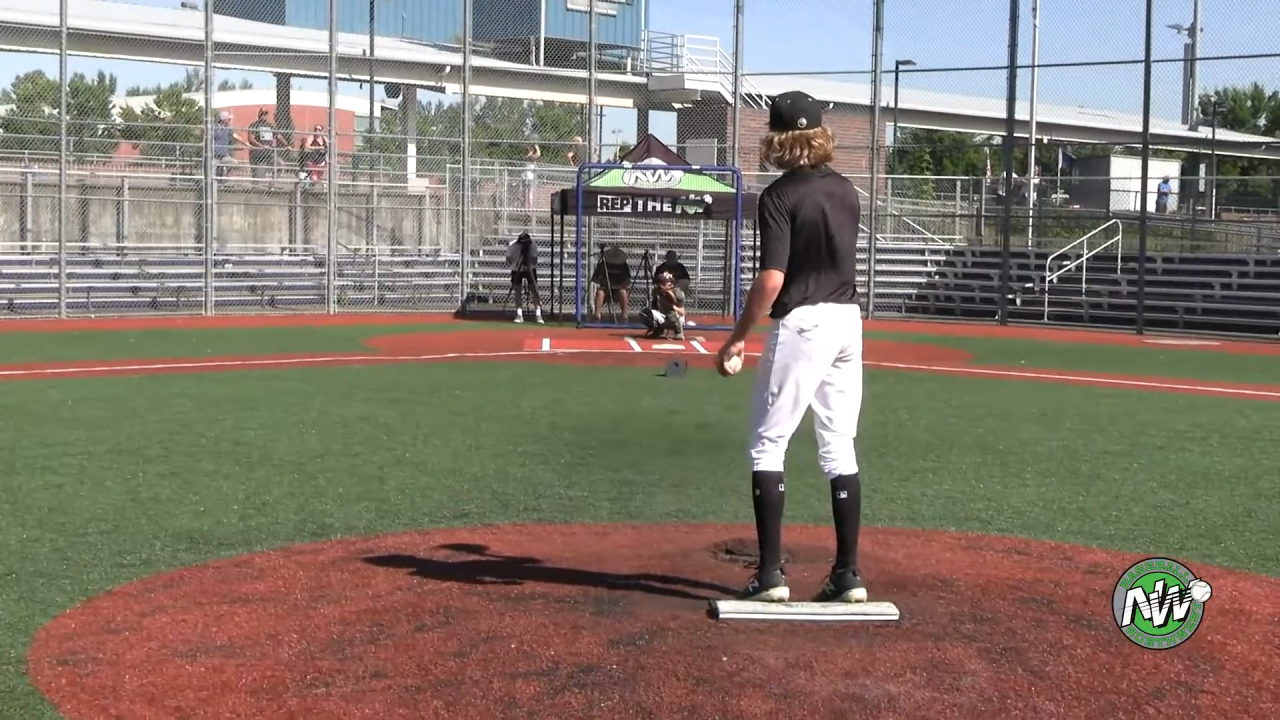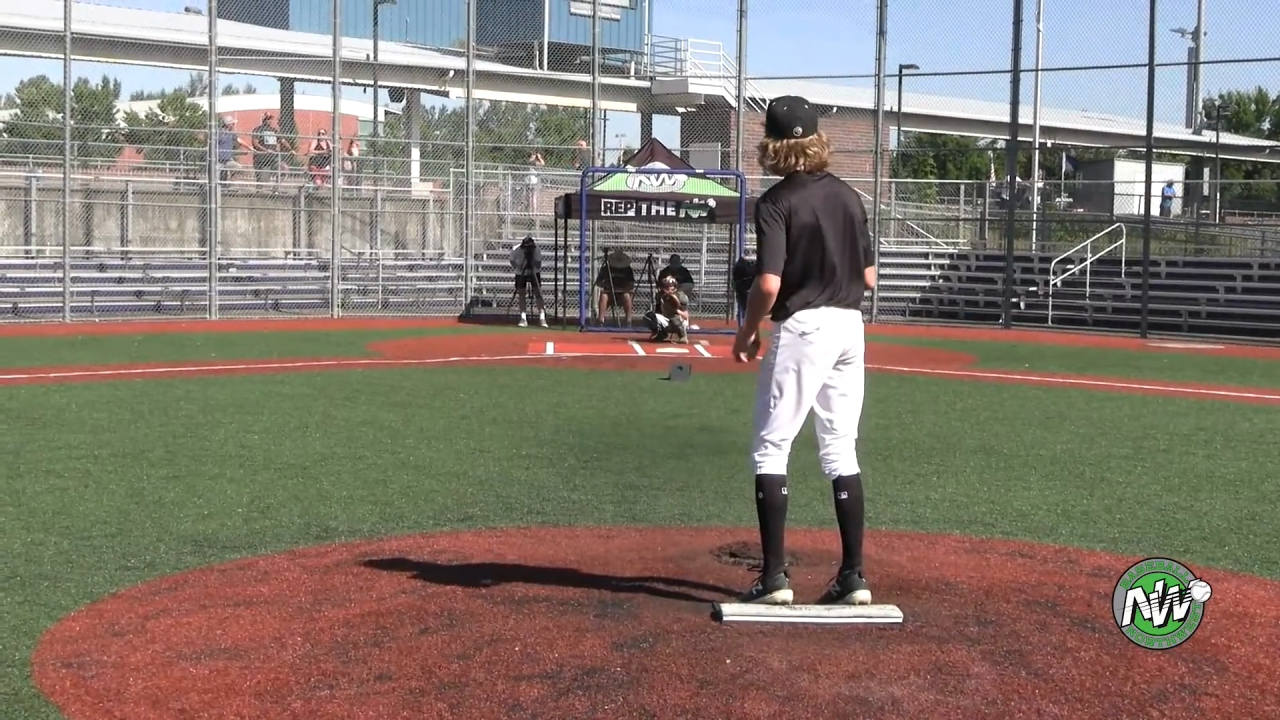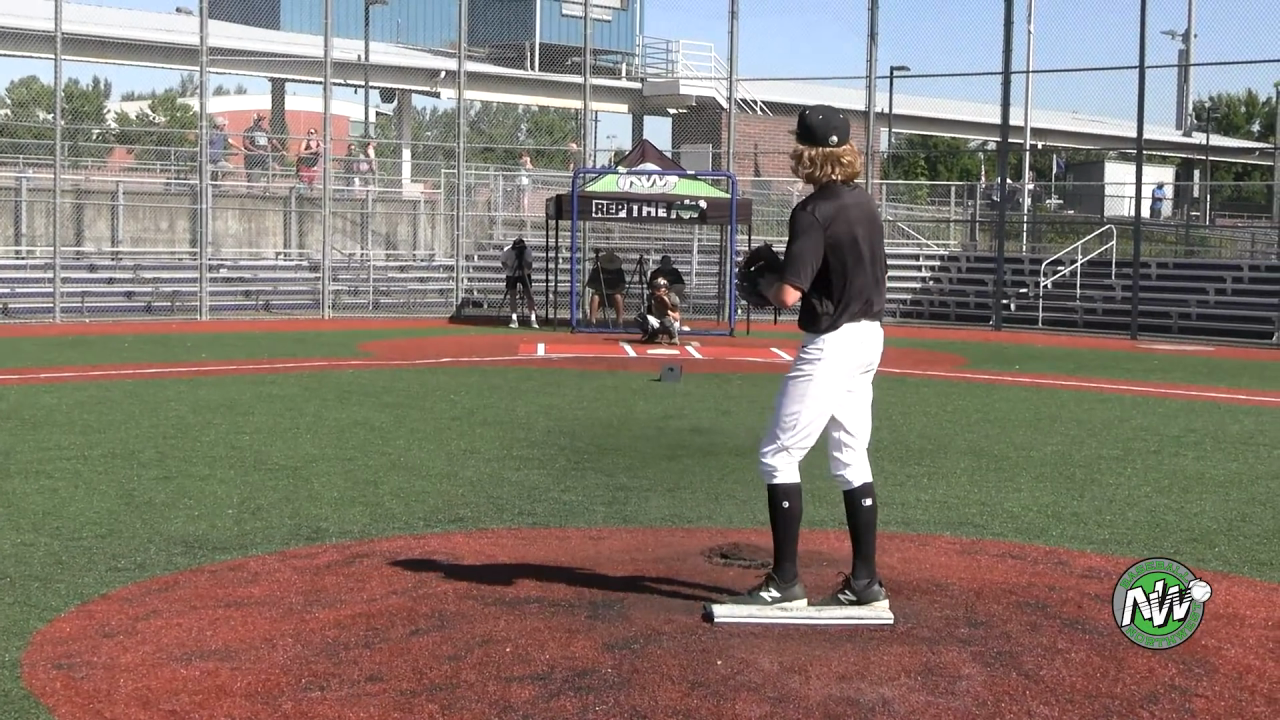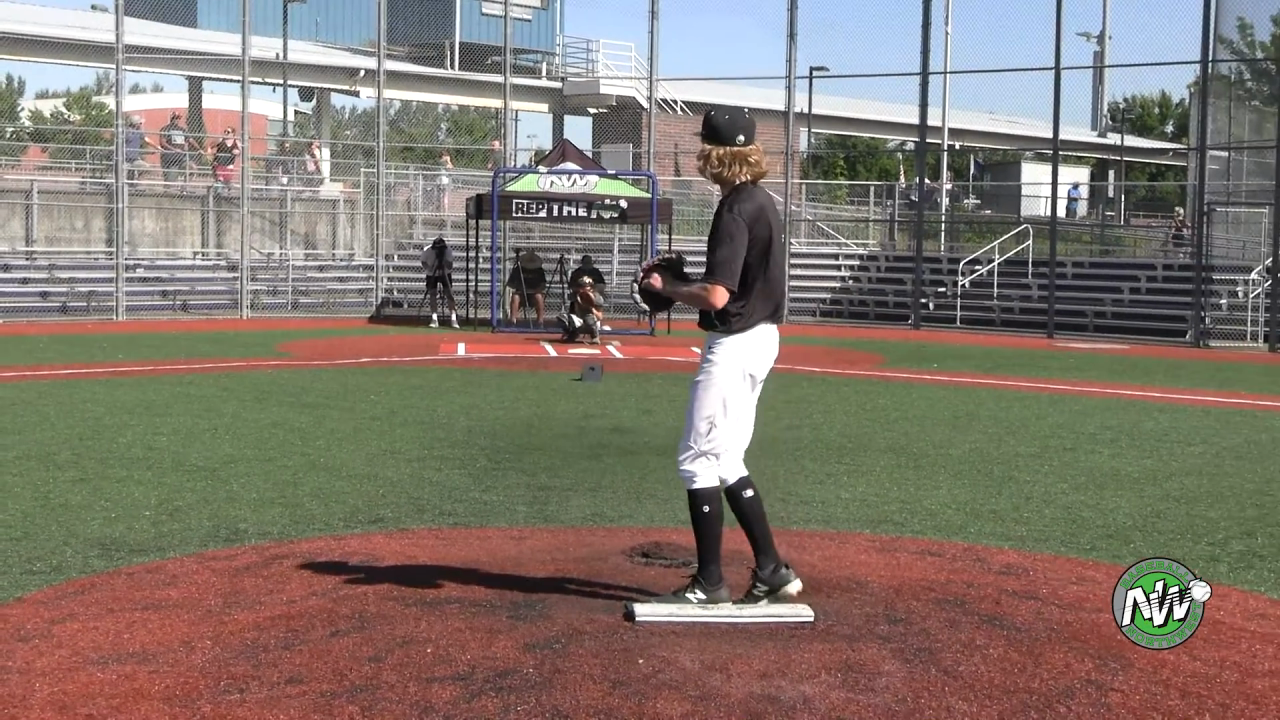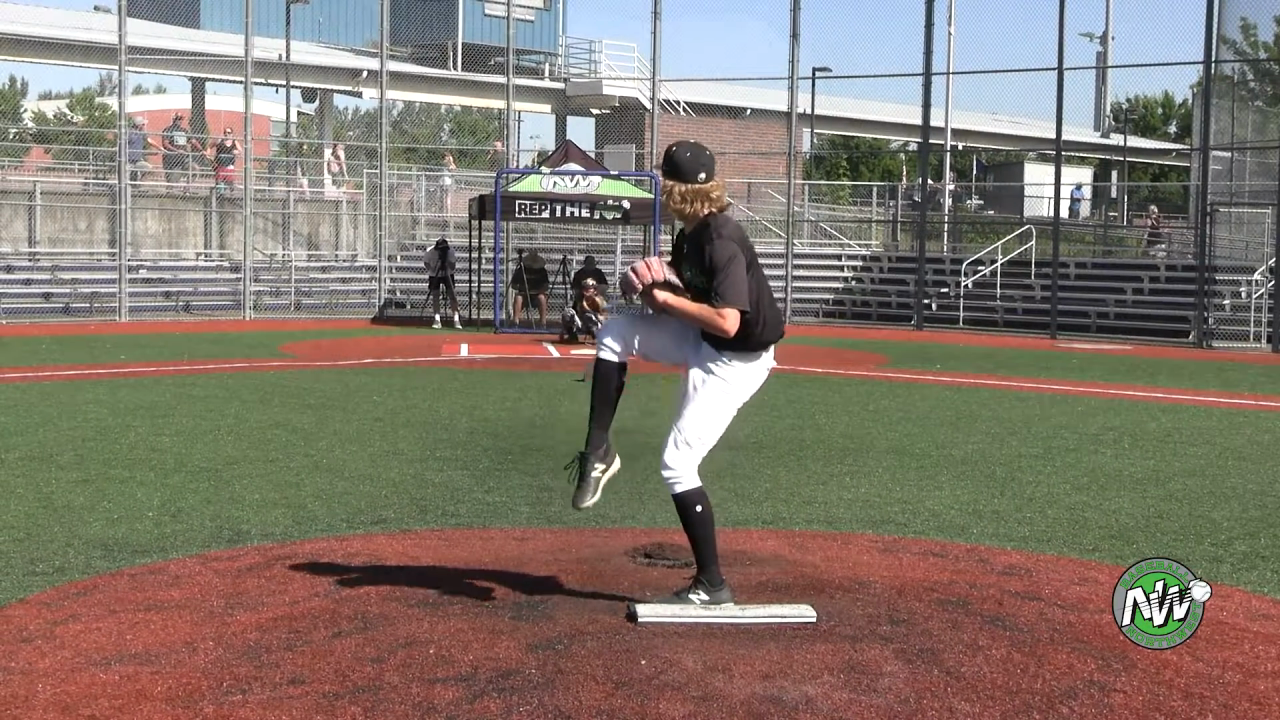
dt=0.7s
person 1, frame 1
left shoulder: (779, 195)
right shoulder: (846, 192)
left elbow: (772, 278)
left wrist: (736, 337)
left hip: (802, 325)
right hip: (847, 321)
left knee: (768, 446)
right knee: (840, 449)
left ankle: (769, 574)
right ankle: (847, 574)
person 1, frame 2
left shoulder: (775, 202)
right shoulder: (847, 195)
left elbow: (768, 284)
right elbow: (869, 277)
left wrist: (746, 334)
left hip: (802, 329)
right hip: (850, 327)
left knee: (770, 450)
right knee: (841, 451)
left ankle: (774, 578)
right ankle: (853, 575)
person 1, frame 3
left shoulder: (813, 211)
right shoulder: (866, 204)
left elbow: (787, 294)
right elbow: (880, 281)
left wrist: (762, 280)
left hip: (829, 344)
right hip: (868, 336)
left knee: (779, 456)
right knee: (851, 460)
left ankle: (785, 582)
right ankle: (865, 581)
person 1, frame 4
left shoulder: (736, 210)
right shoulder: (761, 202)
left elbow: (715, 295)
left wrist: (666, 286)
right wrist: (681, 284)
left hip: (734, 345)
right hip: (756, 339)
left knee: (696, 461)
right knee: (725, 462)
left ankle: (710, 584)
right ankle: (772, 570)
person 1, frame 5
left shoulder: (720, 242)
right shoulder: (688, 232)
left elbow: (726, 323)
right elbow: (663, 290)
left wrist: (664, 297)
left hip: (737, 363)
right hip: (710, 346)
left knee: (677, 466)
right knee: (614, 334)
left ankle: (711, 584)
right ankle: (598, 453)
